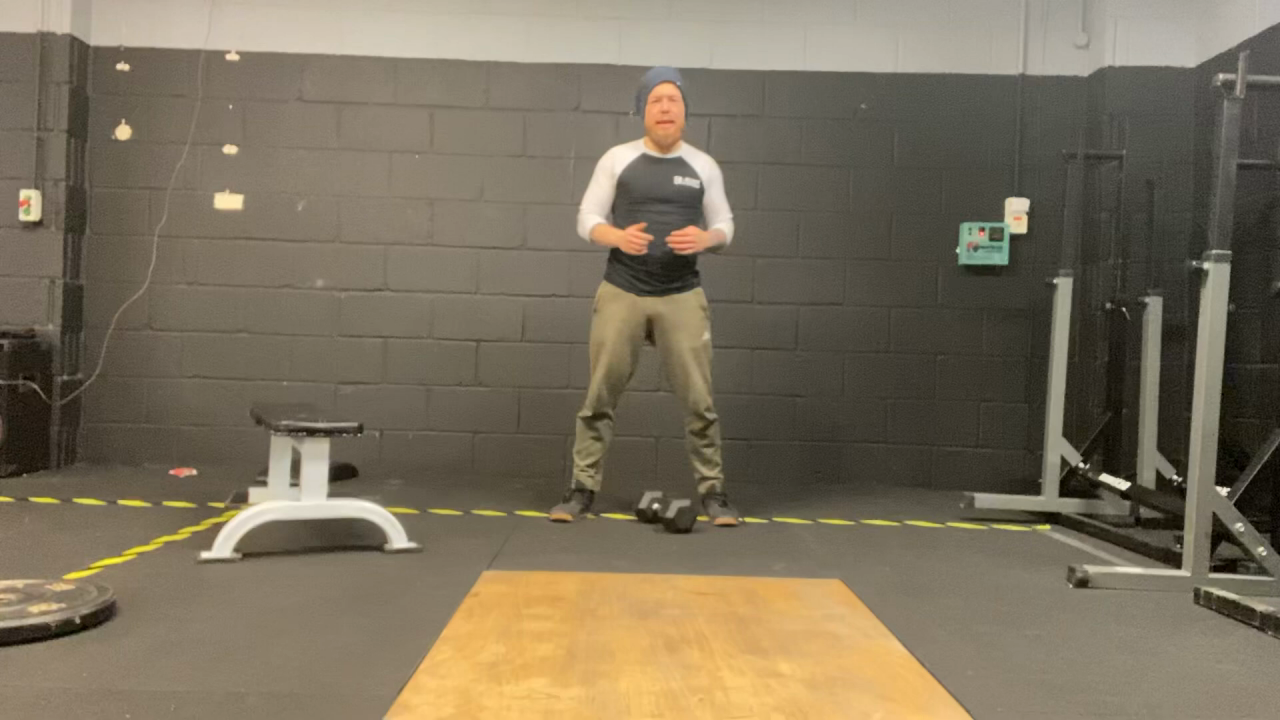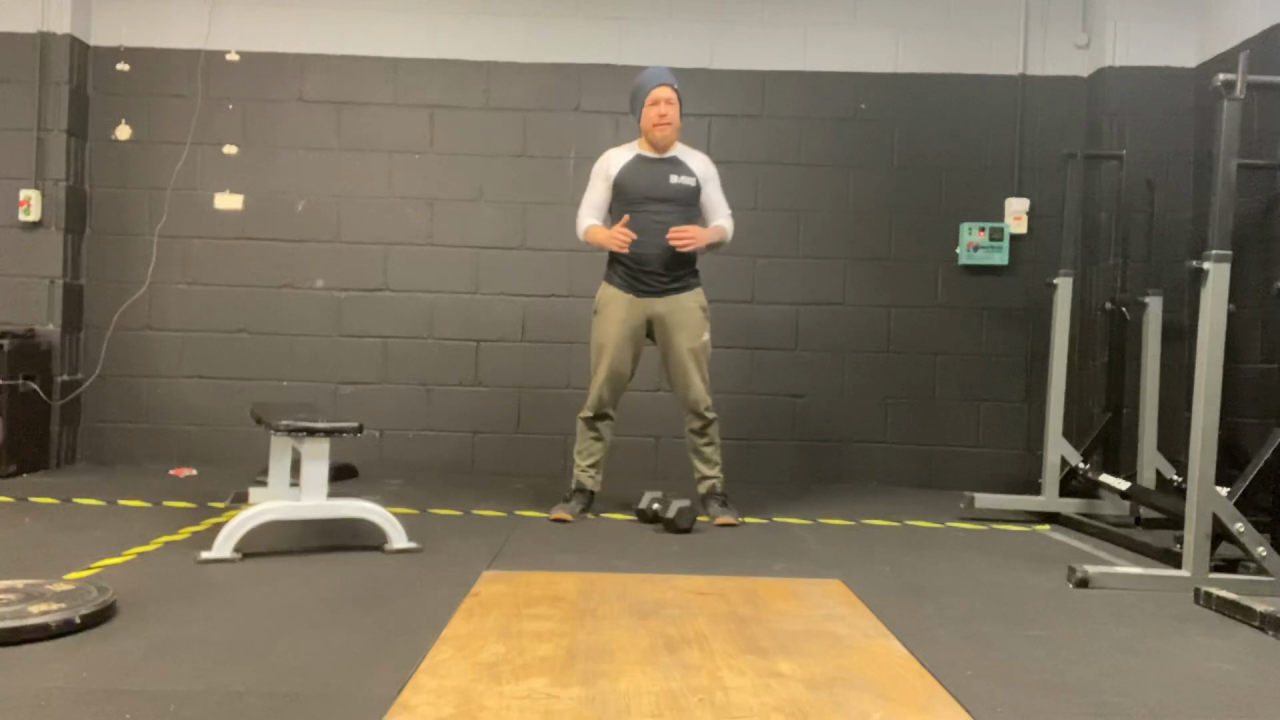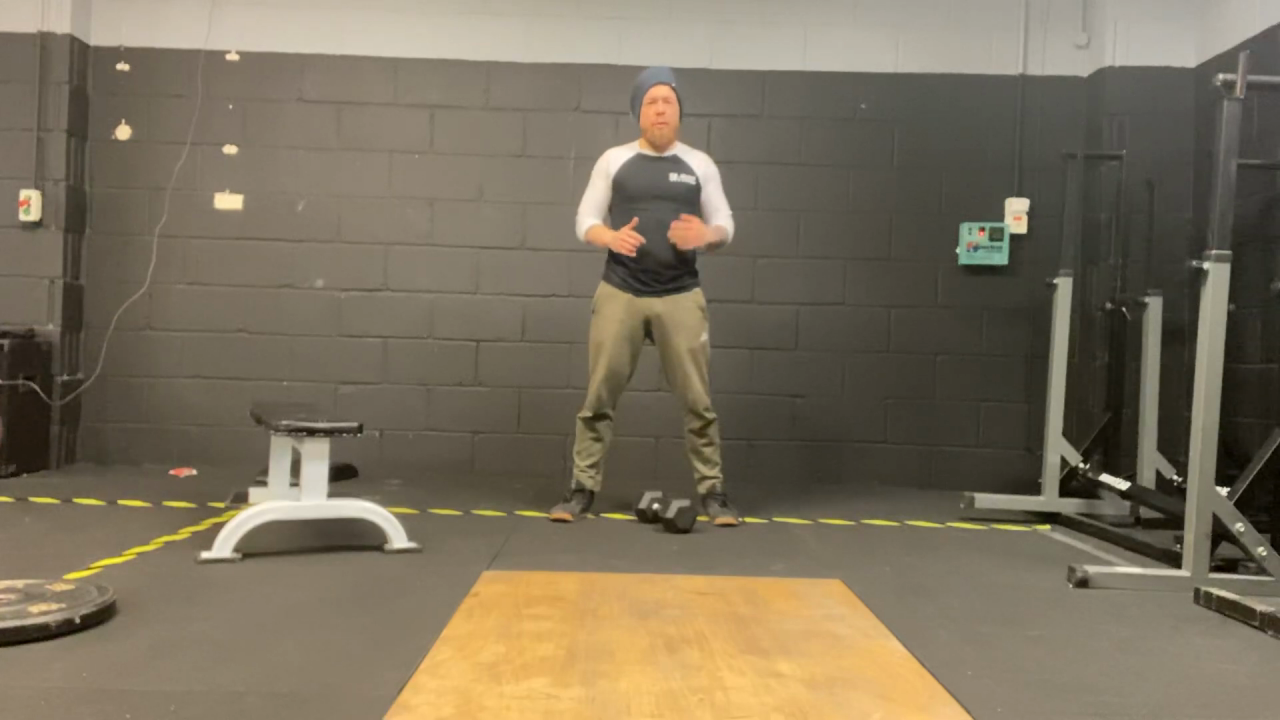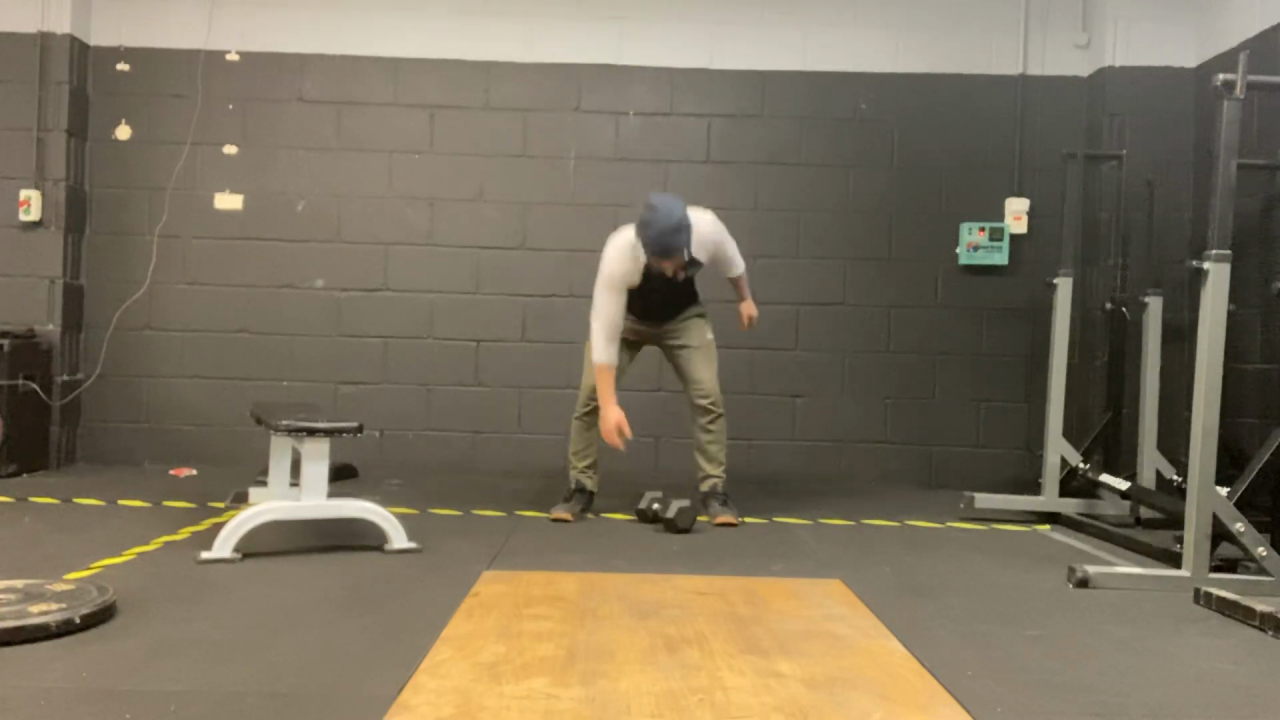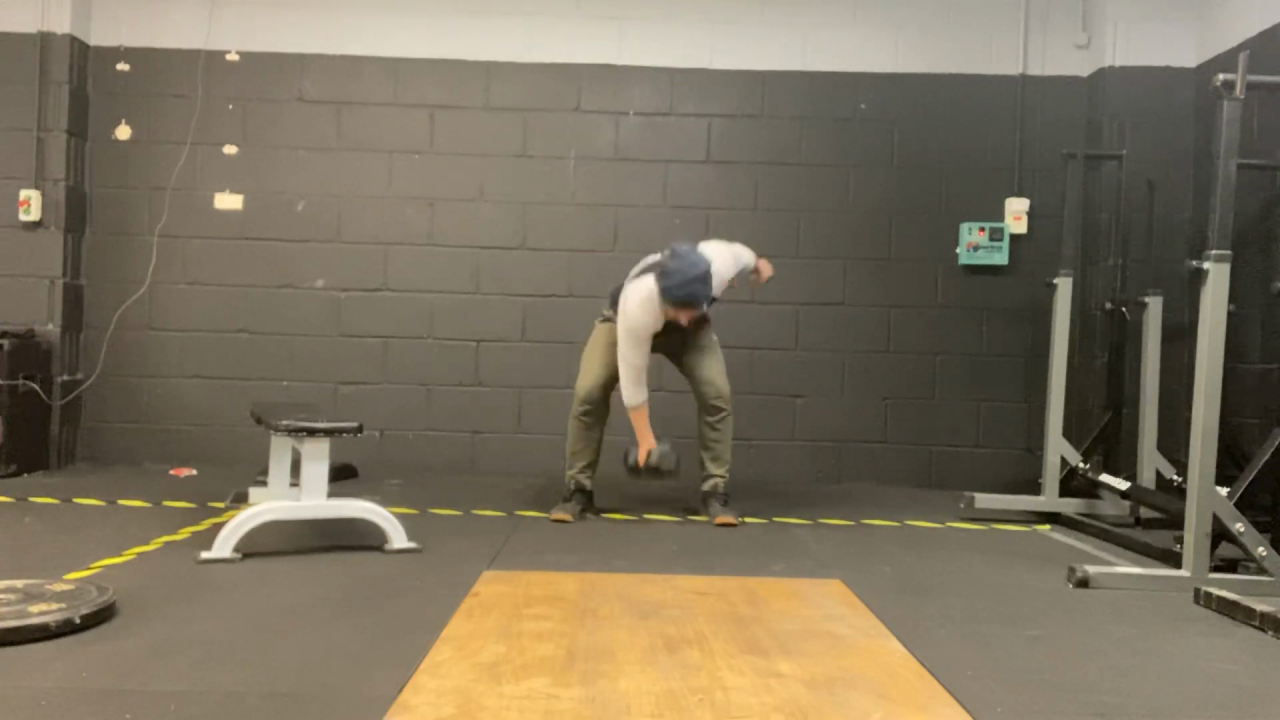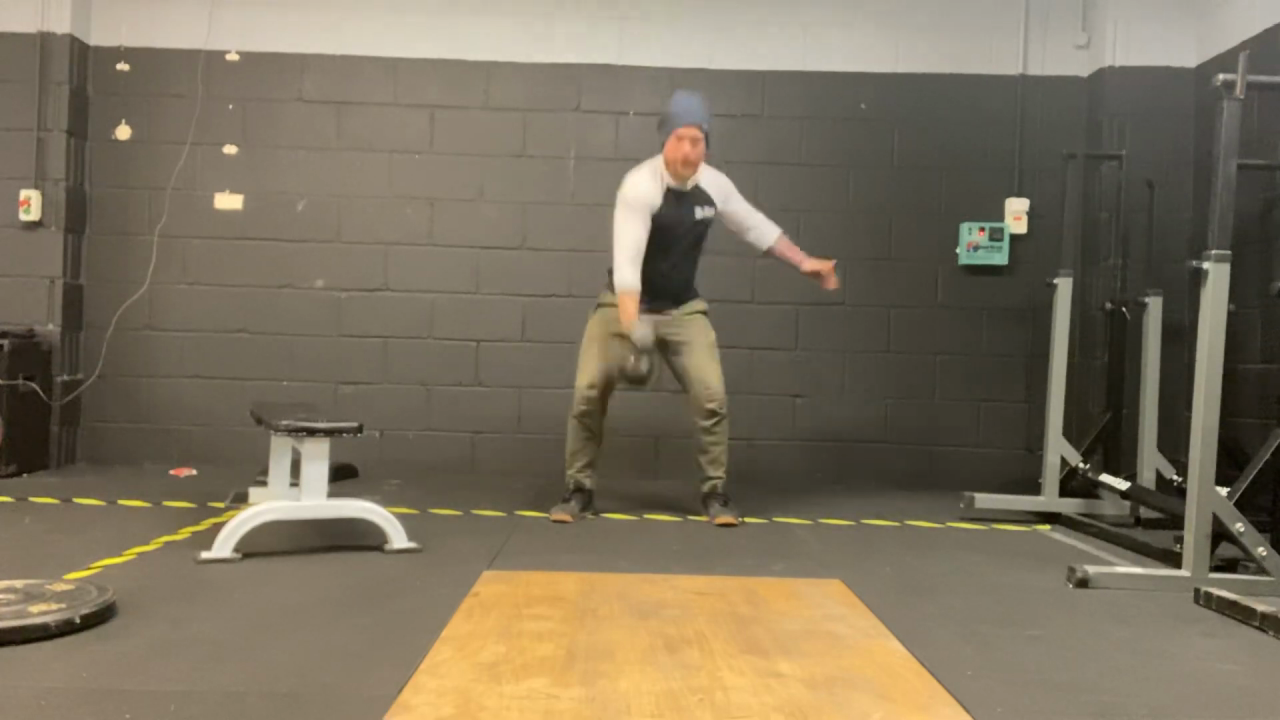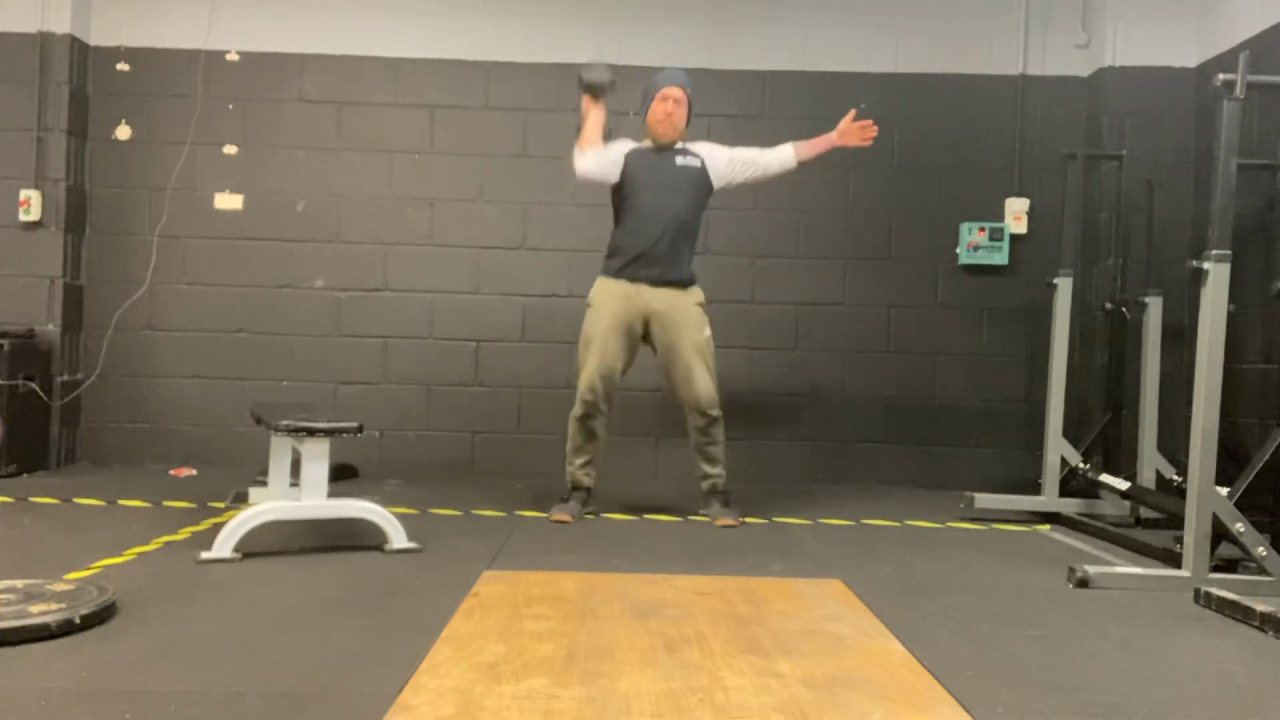
dt=0.7s
person 1, frame 1
left shoulder: (704, 166)
right shoulder: (618, 159)
left elbow: (725, 227)
right elbow: (587, 220)
left wrist: (706, 239)
right wrist: (618, 237)
left hip: (682, 296)
right hip: (621, 293)
left knee: (699, 400)
right knee: (600, 397)
left ankle: (713, 492)
right ankle: (582, 489)
person 1, frame 2
left shoulder: (699, 164)
right shoulder: (613, 161)
left elbow: (724, 225)
right elbow: (585, 222)
left wrist: (704, 235)
right wrist: (607, 237)
left hip: (682, 296)
right hip: (621, 294)
left knee: (698, 400)
right knee: (600, 397)
left ankle: (713, 492)
right ankle: (583, 489)
person 1, frame 3
left shoulder: (700, 164)
right shoulder: (614, 160)
left elbow: (726, 223)
right elbow: (585, 220)
left wrist: (709, 234)
right wrist: (610, 238)
left hip: (681, 297)
right hip: (619, 294)
left knee: (698, 401)
right knee: (599, 398)
left ankle: (712, 491)
right ankle: (582, 488)
person 1, frame 4
left shoulder: (706, 227)
right shoulder: (620, 252)
left elbow: (732, 261)
right elbow: (603, 329)
left wrist: (745, 299)
right wrist: (612, 406)
left hip: (683, 315)
right hip: (627, 318)
left knee: (707, 395)
right knee: (591, 394)
left ankle: (714, 492)
right ankle: (580, 489)
person 1, frame 5
left shoulder: (719, 261)
right shoulder: (636, 303)
left elbow: (742, 254)
right elbow: (631, 377)
left wrist: (759, 264)
right wrist: (643, 436)
right hip: (624, 325)
left knee: (715, 394)
right knee: (589, 392)
left ankle: (714, 493)
right ankle: (579, 491)
person 1, frame 6
left shoulder: (714, 184)
right shoulder: (640, 184)
left elbow: (756, 228)
right elbow: (626, 263)
left wrist: (804, 262)
right wrist: (630, 327)
left hip: (684, 310)
right hip: (623, 303)
left knee: (710, 397)
right knee: (589, 392)
left ankle: (715, 492)
right ankle: (578, 490)
person 1, frame 7
left shoulder: (704, 158)
right shoulder: (625, 155)
left elbow: (772, 160)
right elbow: (586, 166)
left wrist: (832, 139)
right wrist: (594, 116)
left hip: (678, 296)
right hip: (616, 289)
left knee: (703, 400)
right knee: (591, 394)
left ankle: (714, 491)
right ankle: (578, 489)
